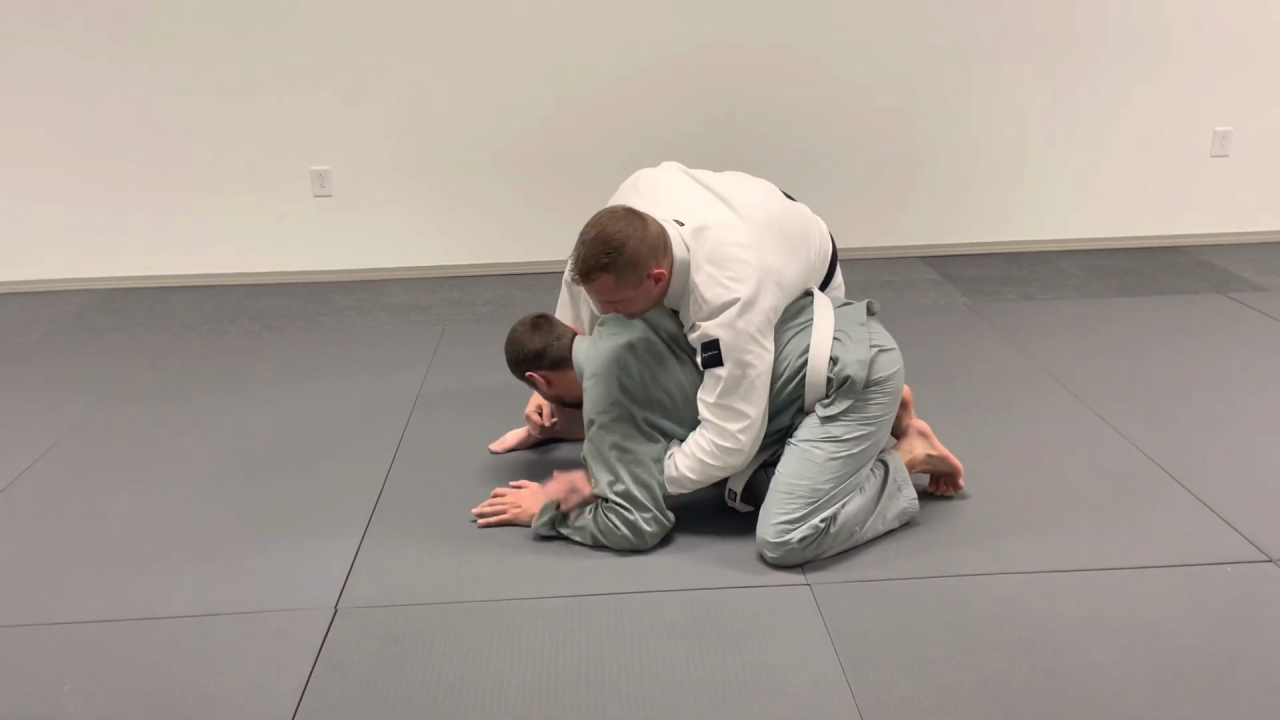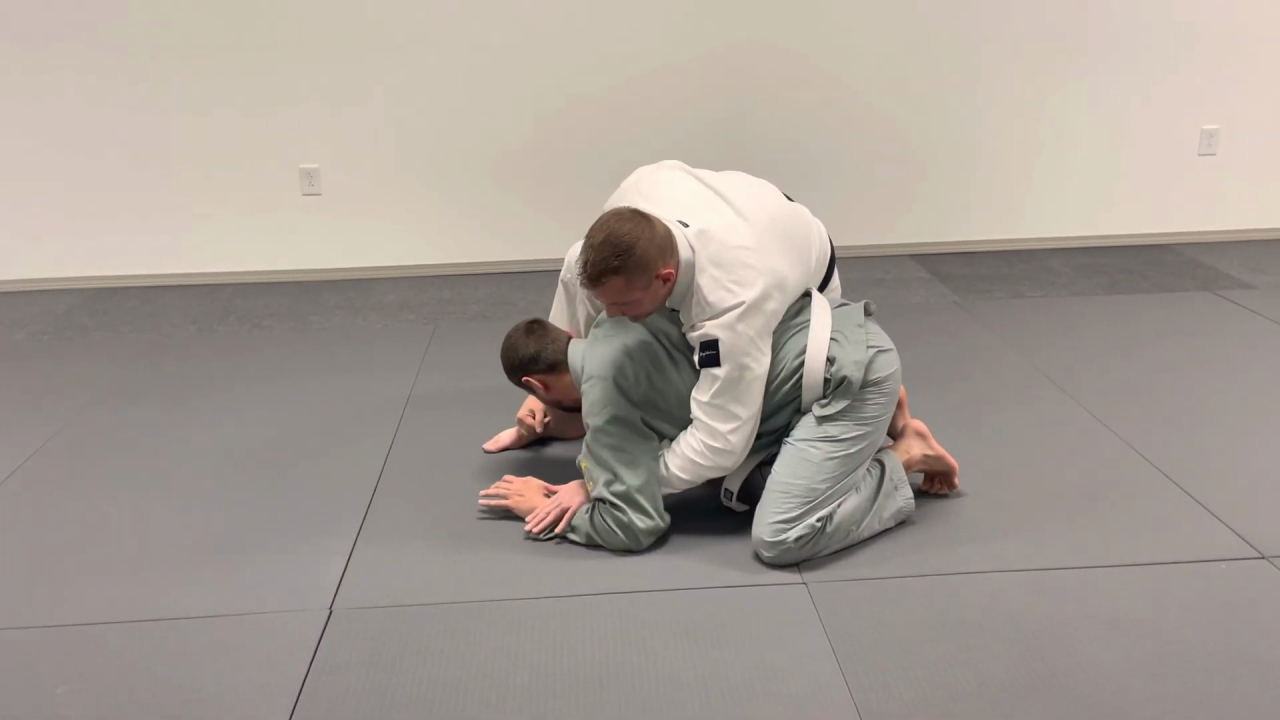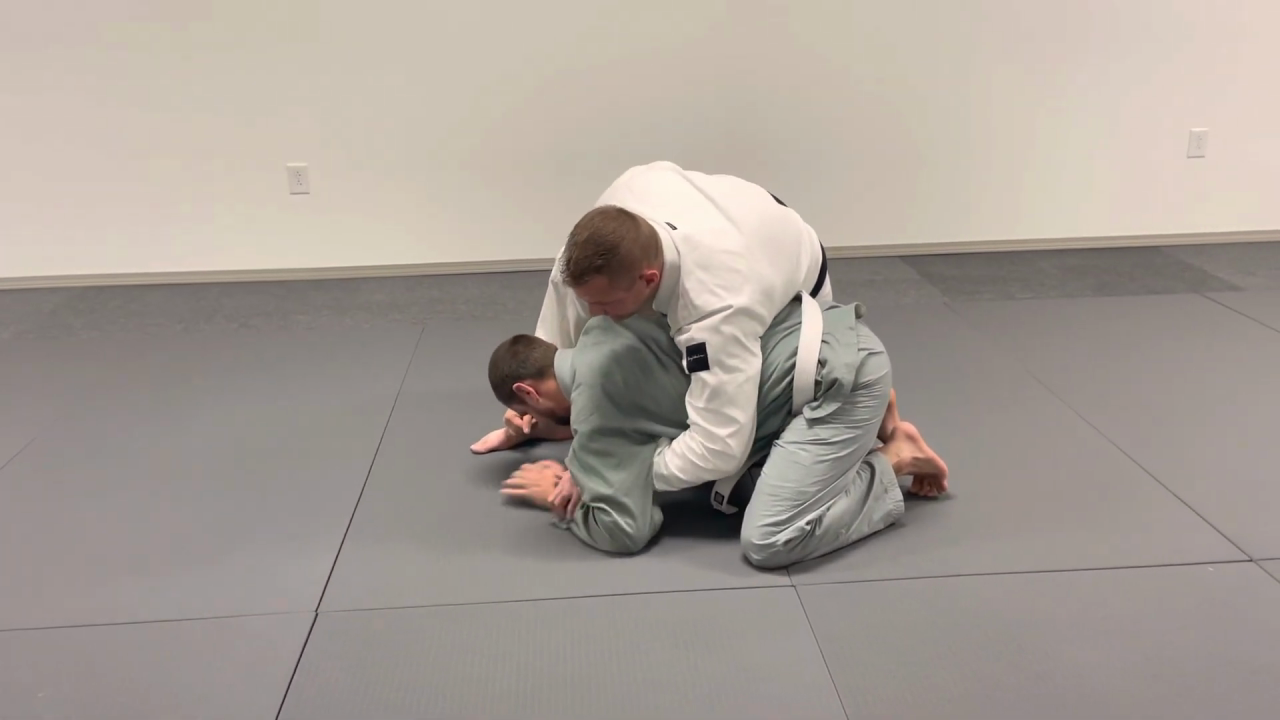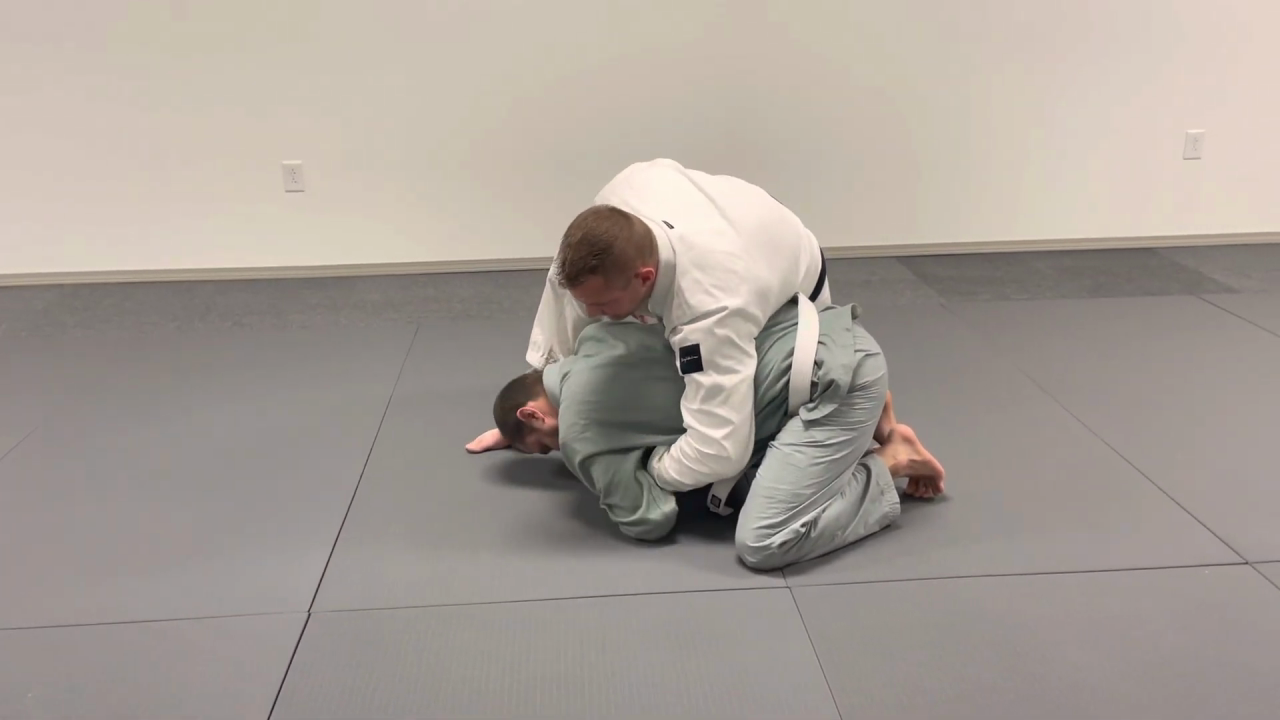
dt=0.5s
person 1, frame 1
left shoulder: (608, 399)
right shoulder: (618, 329)
left elbow: (638, 524)
left wrist: (544, 512)
left hip: (853, 369)
right hip: (844, 336)
left knee: (783, 542)
right knee: (748, 487)
left ankle: (905, 459)
right ankle: (882, 416)
person 1, frame 2
left shoulder: (605, 394)
right shoulder: (613, 331)
left elbow: (633, 524)
right elbow: (658, 426)
left wrist: (544, 507)
right wrist: (591, 483)
left hip: (850, 370)
right hip: (840, 339)
left knee: (779, 541)
right knee: (746, 486)
left ankle: (900, 459)
right ankle: (879, 419)
person 1, frame 3
left shoulder: (592, 403)
right shoulder: (601, 335)
left elbow: (623, 530)
left wrist: (556, 499)
right wrist: (586, 473)
left hip: (839, 373)
right hip: (830, 339)
left knee: (768, 544)
left ankle: (891, 460)
right ankle: (869, 422)
person 1, frame 4
left shoulder: (579, 429)
right shoulder: (594, 340)
left elbow: (650, 518)
left wrist: (625, 463)
left hip: (835, 376)
right hip: (826, 339)
left knee: (762, 545)
right knee: (746, 482)
left ankle: (886, 464)
right ankle: (867, 423)
person 2, frame 1
left shoulder: (729, 301)
right shoulder: (640, 196)
left elbow: (728, 443)
left hip: (804, 289)
right knee: (595, 271)
right ankle: (566, 418)
person 2, frame 2
left shoulder: (729, 304)
right shoulder: (638, 198)
left elbow: (719, 444)
left hip: (797, 287)
right knee: (581, 282)
right ankle: (561, 414)
person 2, frame 3
left shoulder: (718, 311)
right shoulder: (628, 195)
left elbow: (719, 447)
right elbow: (585, 276)
left hip: (790, 291)
right knee: (578, 273)
person 2, frame 4
left shoulder: (711, 312)
right shoulder: (623, 196)
left elbow: (720, 450)
left wrist: (643, 468)
left hip: (788, 296)
right knee: (577, 277)
